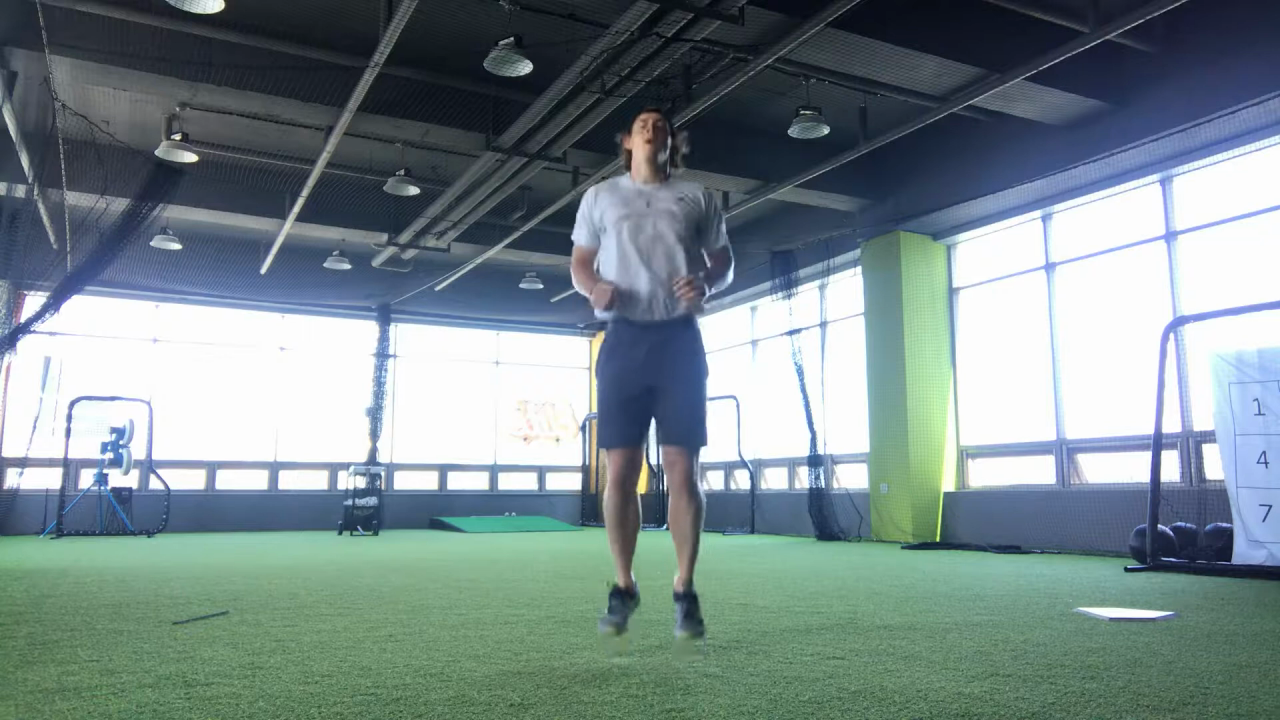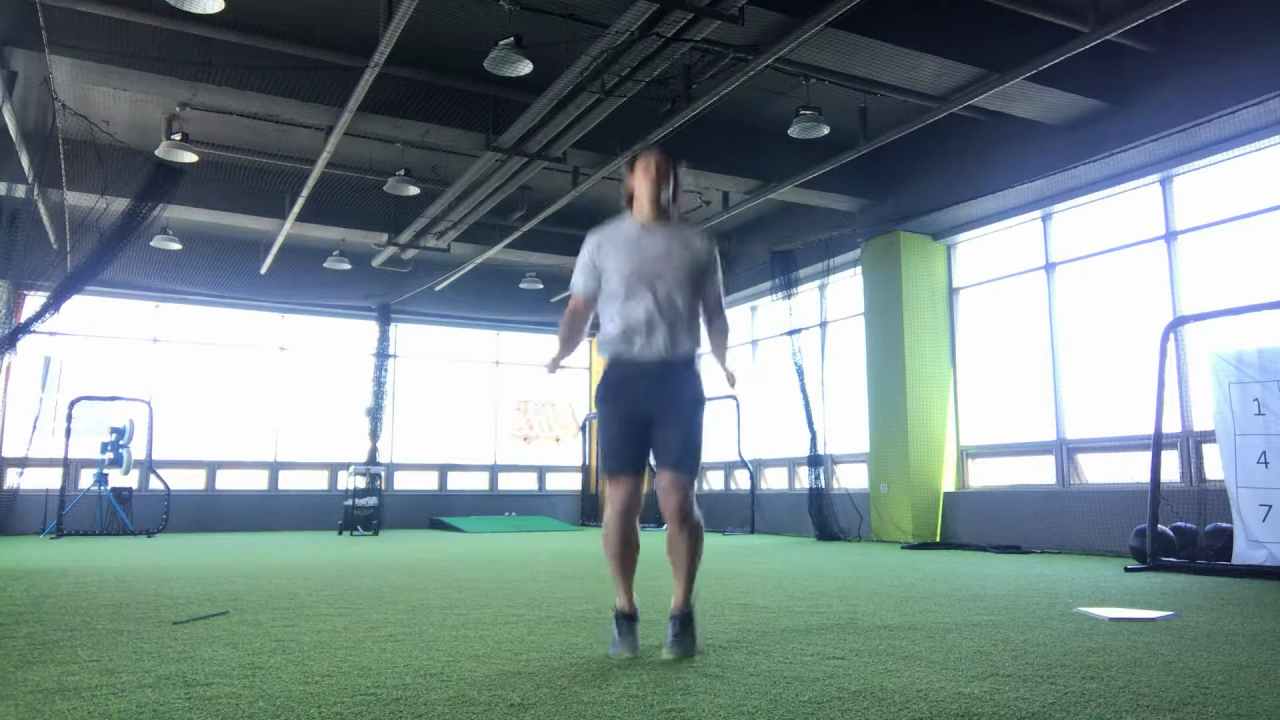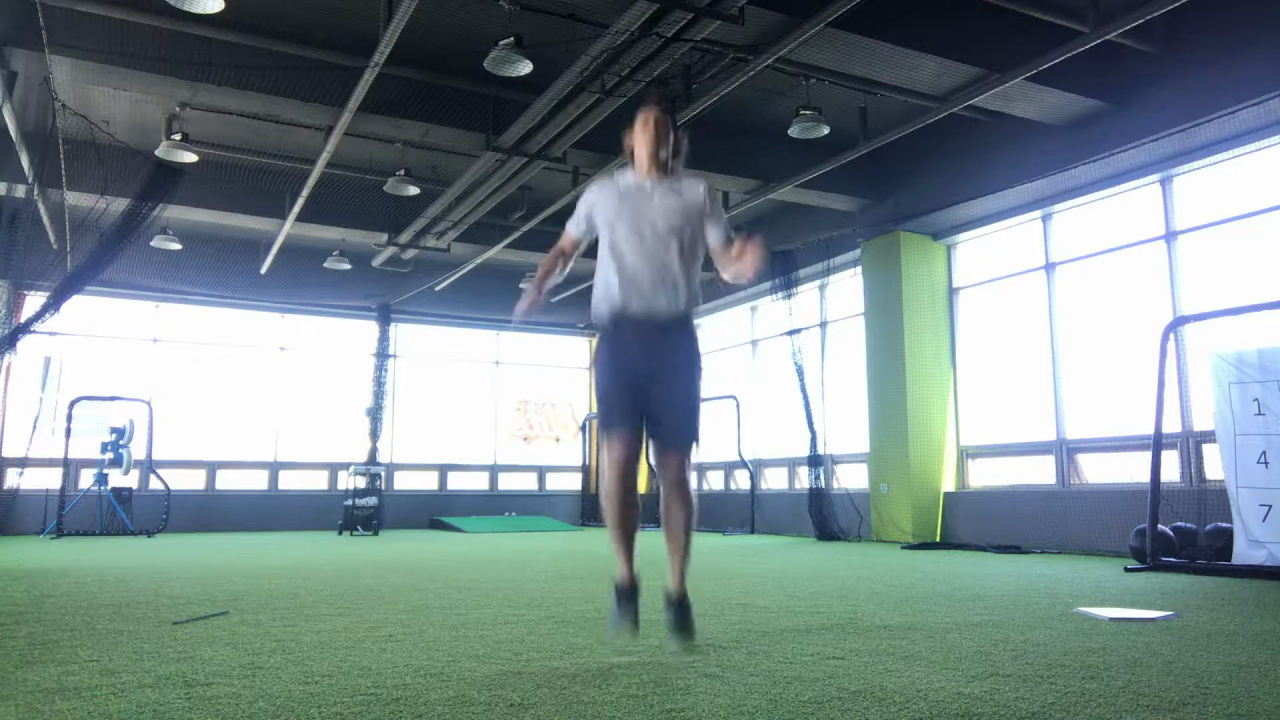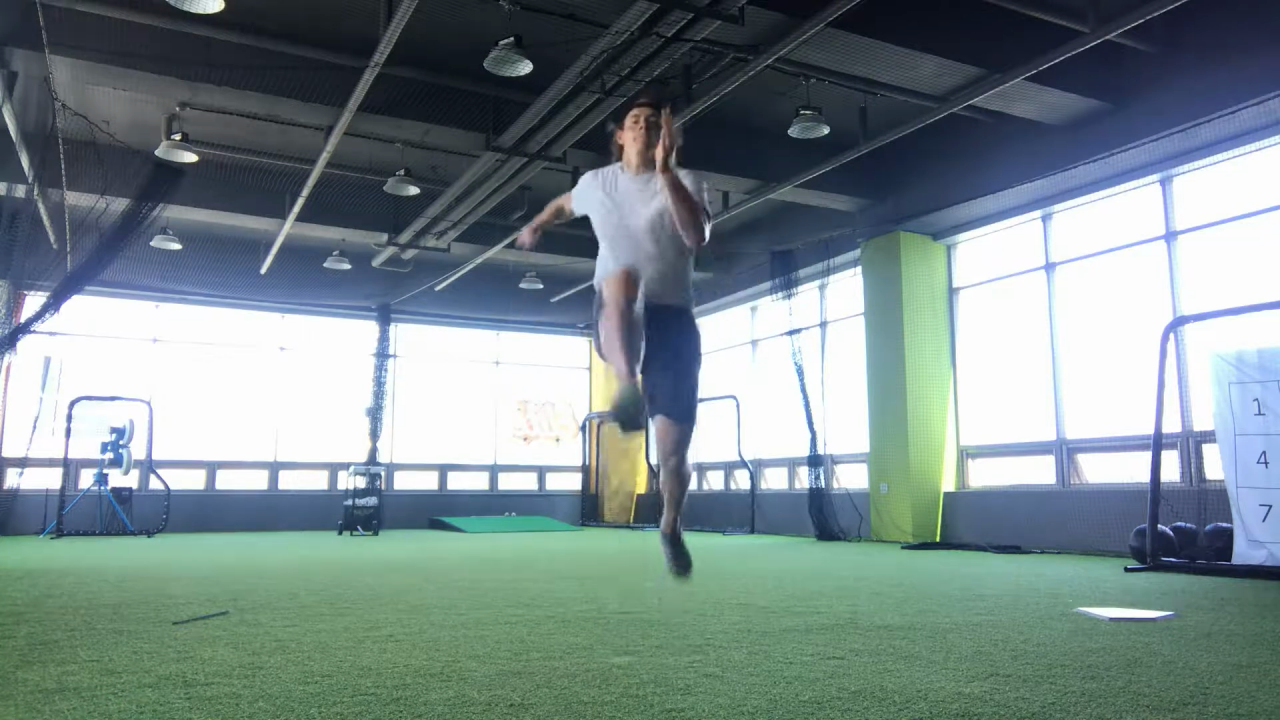
dt=0.2s
person 1, frame 1
left shoulder: (697, 197)
right shoulder: (600, 196)
left elbow: (724, 261)
right elbow: (579, 262)
left wrist: (706, 282)
right wrist: (593, 287)
left hip: (679, 339)
right hip: (623, 340)
left knee: (681, 469)
right knee: (620, 470)
left ankle: (684, 591)
right ankle: (623, 586)
person 1, frame 2
left shoulder: (697, 243)
right shoulder: (602, 240)
left elbow: (714, 312)
right elbow: (579, 309)
left wrist: (723, 358)
right wrist: (563, 350)
left hip: (677, 379)
right hip: (622, 379)
left knee: (678, 498)
right knee: (622, 501)
left ankle: (681, 612)
right ankle: (625, 611)
person 1, frame 3
left shoulder: (696, 194)
right shoulder: (601, 193)
left elbow: (728, 268)
right elbow: (567, 247)
left wrist: (746, 261)
right wrist: (536, 289)
left hip: (675, 339)
right hip: (619, 334)
left knee: (674, 473)
right knee: (620, 459)
left ankle: (678, 593)
right ankle: (625, 581)
person 1, frame 4
left shoulder: (683, 182)
right shoulder: (595, 181)
left elbow: (698, 236)
right elbow: (567, 203)
left wrist: (667, 173)
right wrist: (535, 227)
left hip: (672, 319)
right hip: (619, 310)
left knee: (673, 445)
right knee: (621, 281)
left ankle: (670, 526)
right ankle: (629, 389)
